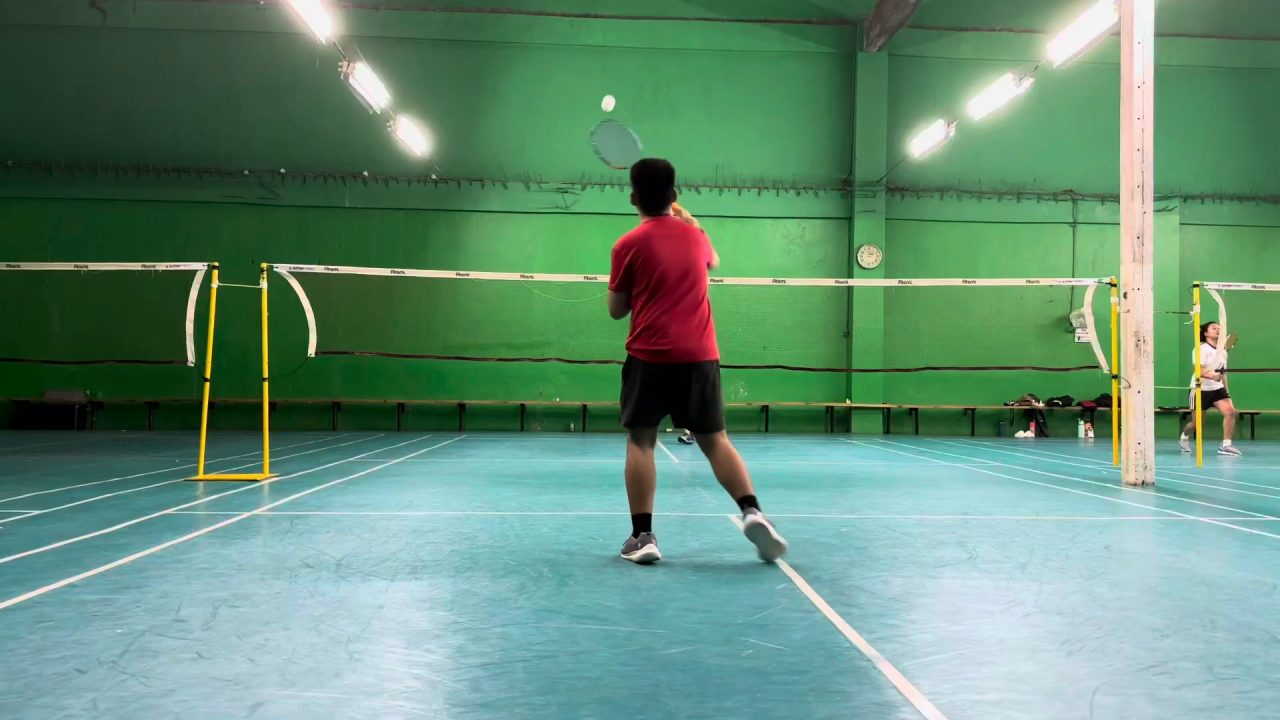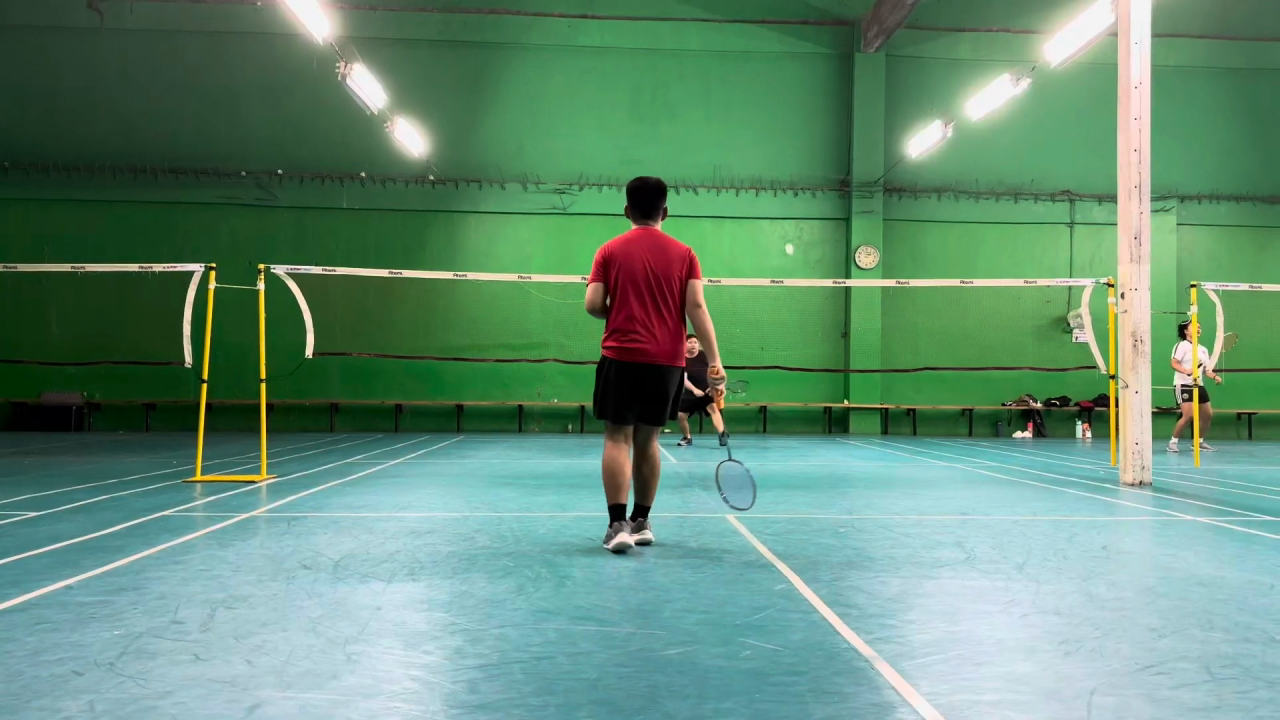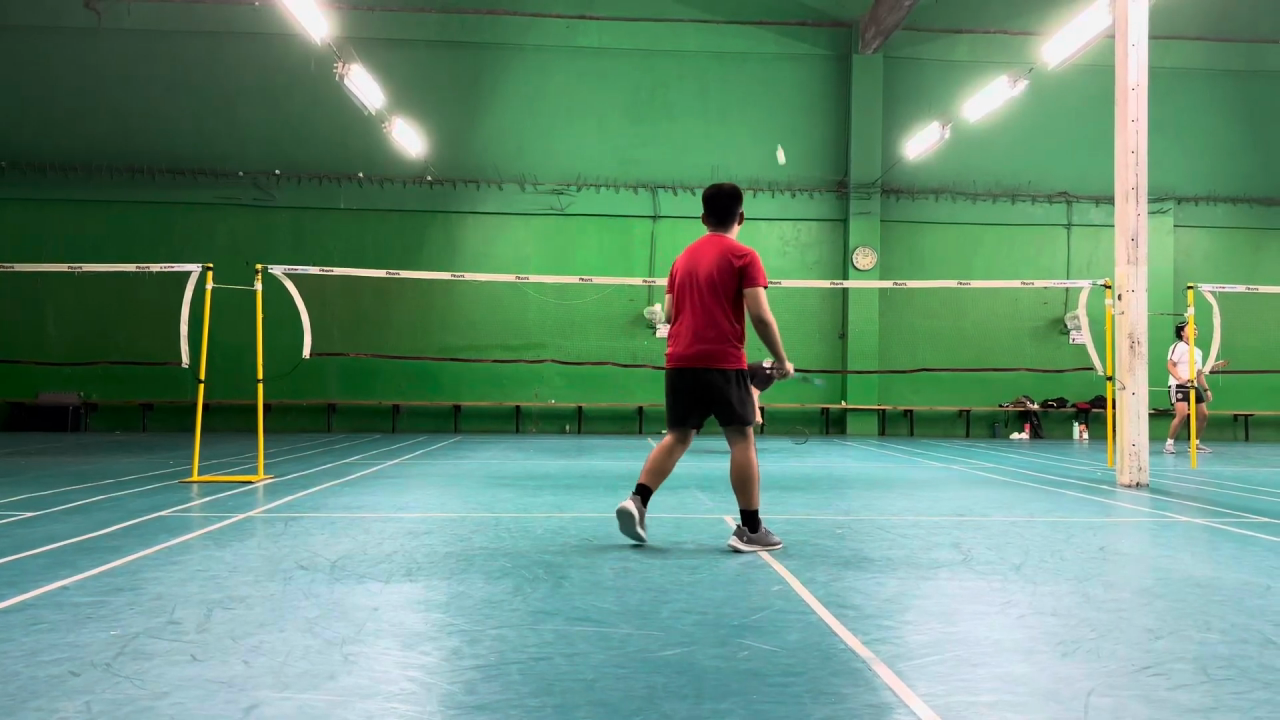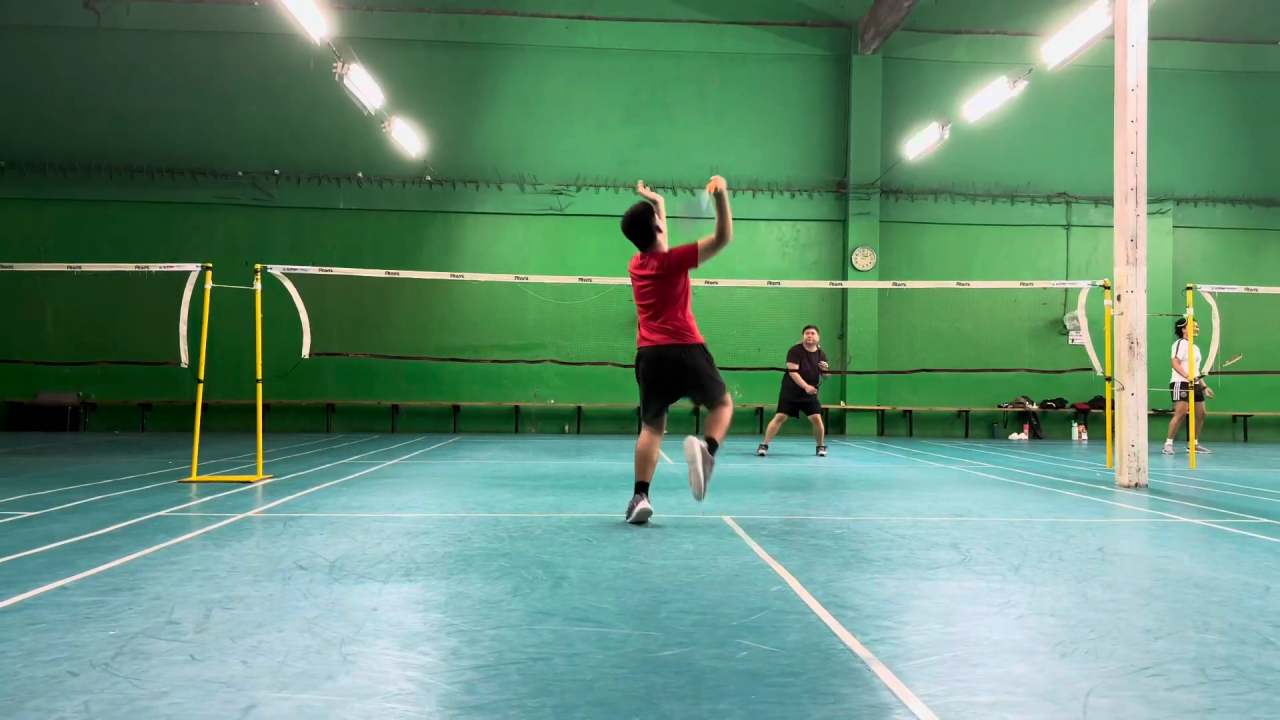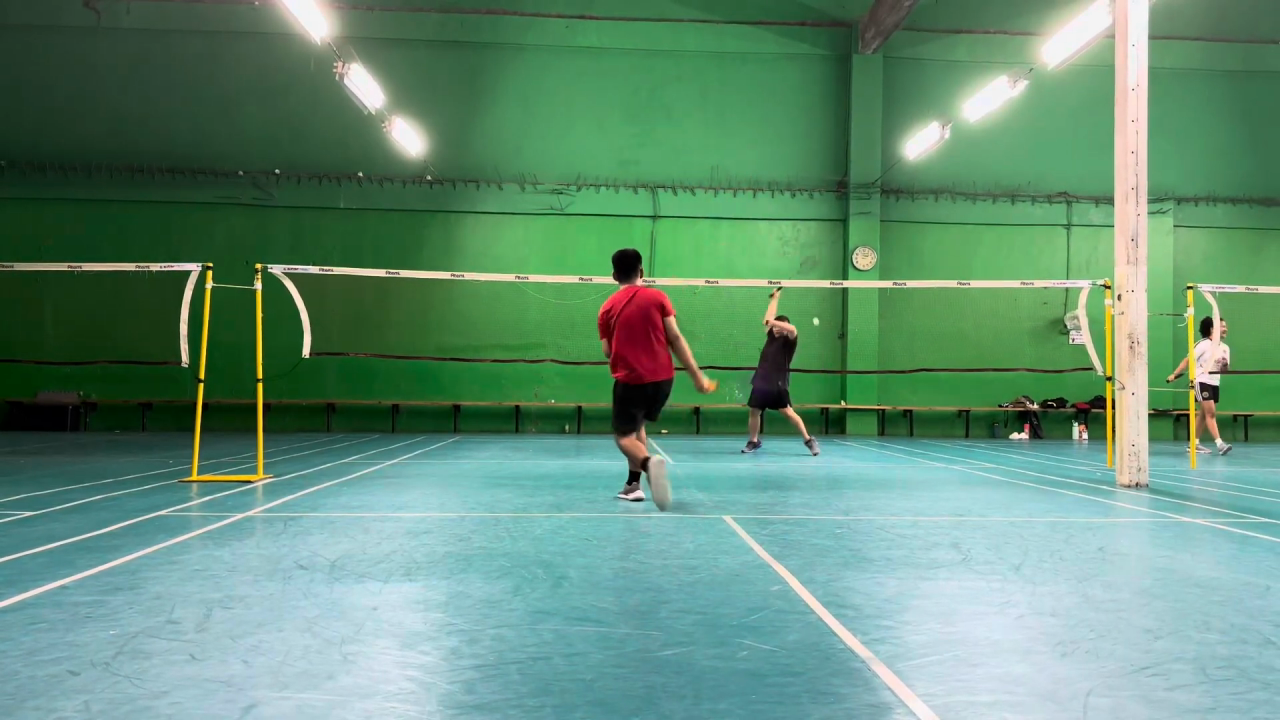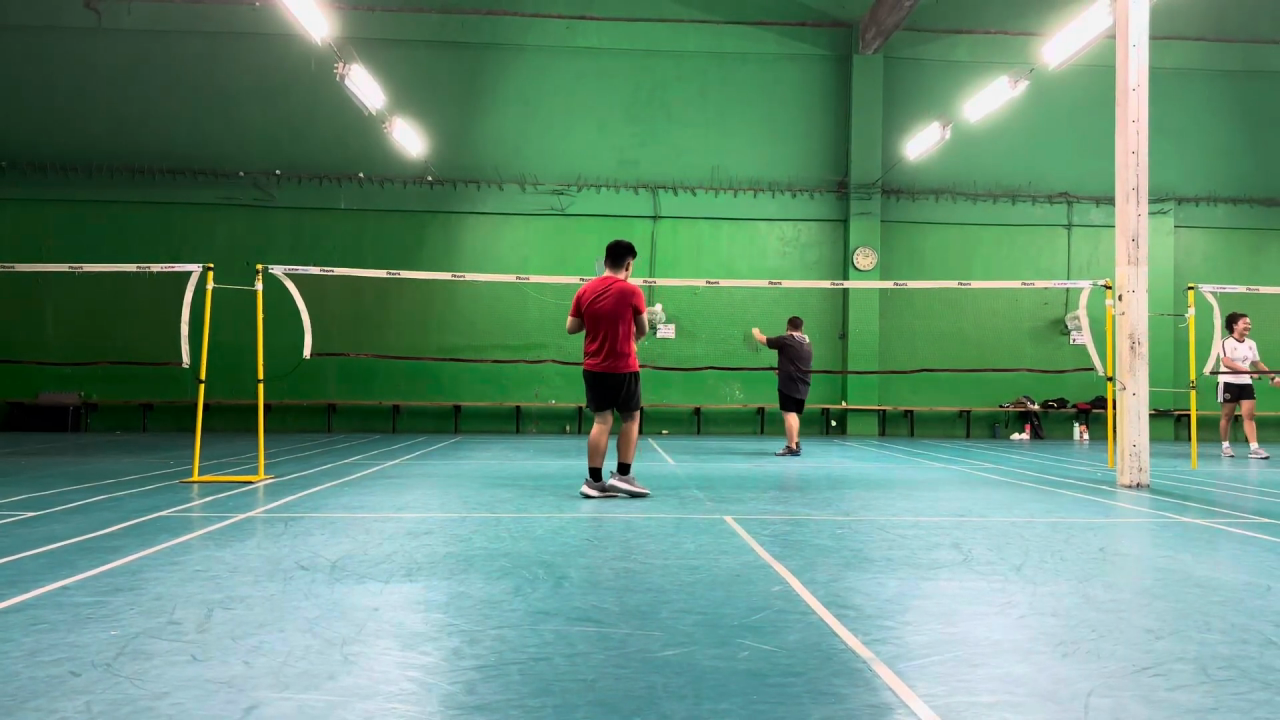
dt=0.7s
person 1, frame 1
left shoulder: (627, 245)
right shoulder: (695, 236)
left elbow: (616, 310)
left hip: (649, 356)
right hip: (700, 356)
left knee: (641, 442)
right knee: (716, 441)
left ankle: (642, 536)
right ankle: (753, 513)
person 1, frame 2
left shoulder: (610, 250)
right shoulder: (683, 253)
left elbow: (593, 304)
right elbow: (697, 308)
right wrist: (714, 360)
left hip: (621, 357)
right hip: (667, 359)
left knee: (617, 439)
right knee: (648, 439)
left ankle: (618, 525)
right ankle: (640, 521)
person 1, frame 3
left shoulder: (683, 257)
right shoulder: (744, 257)
left elbow: (669, 315)
right elbow: (760, 315)
right wrist: (781, 360)
left hip: (680, 362)
right hip: (723, 363)
left knee: (676, 438)
right knee: (742, 441)
left ankle: (637, 501)
right ankle: (749, 529)
person 1, frame 4
left shoulder: (637, 263)
right shoulder: (672, 261)
left elbow: (654, 237)
right elbow: (721, 240)
left wrist: (655, 203)
right wrist: (721, 196)
left hip: (649, 353)
right hip: (684, 348)
left knee: (651, 427)
right knee: (721, 404)
left ankle: (641, 497)
right ankle: (707, 447)
person 1, frame 5
left shoulder: (607, 308)
right shoulder: (655, 297)
left elbow: (608, 353)
right elbow: (676, 340)
right wrist: (696, 375)
left hip: (630, 380)
right hip: (662, 377)
left knee: (625, 437)
right knee: (637, 429)
left ankle: (650, 464)
right ankle: (633, 485)
person 1, frame 6
left shoulder: (585, 290)
right shoulder: (632, 292)
left elbow: (571, 327)
right elbow: (643, 330)
left hip: (593, 368)
right hip: (623, 368)
left knee: (602, 421)
right knee: (630, 419)
left ankle: (594, 482)
right ankle: (622, 475)
